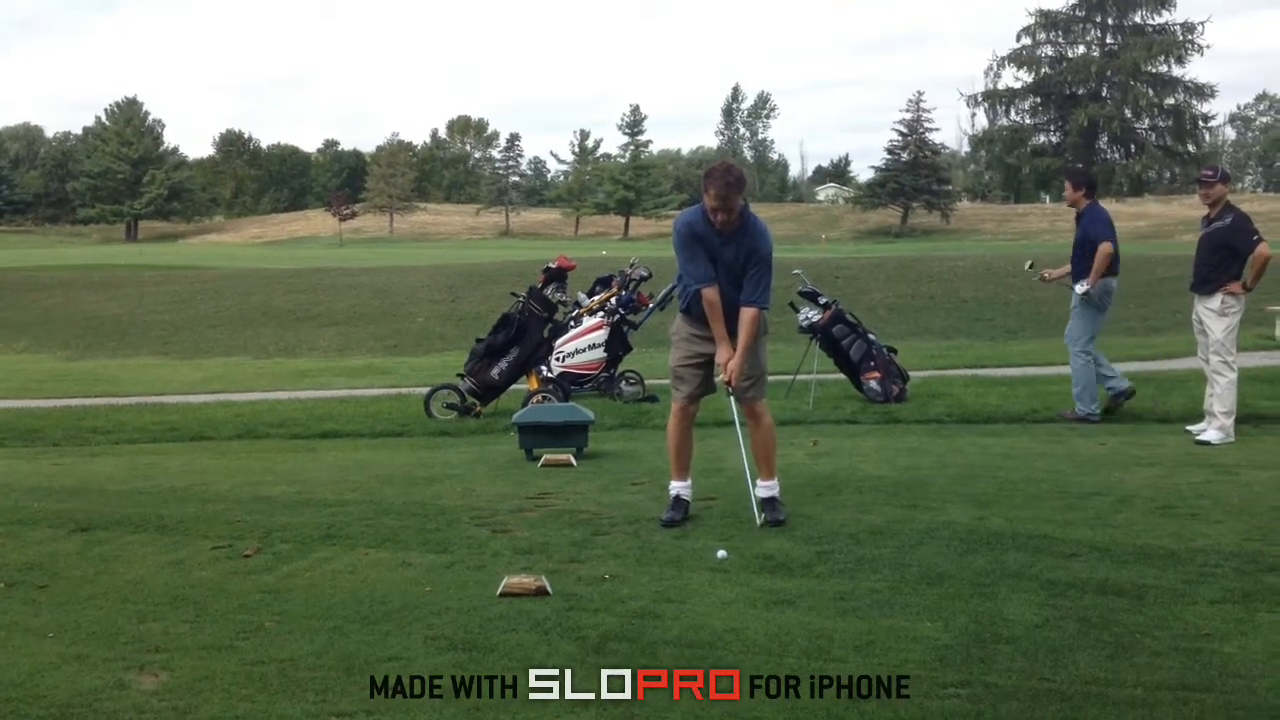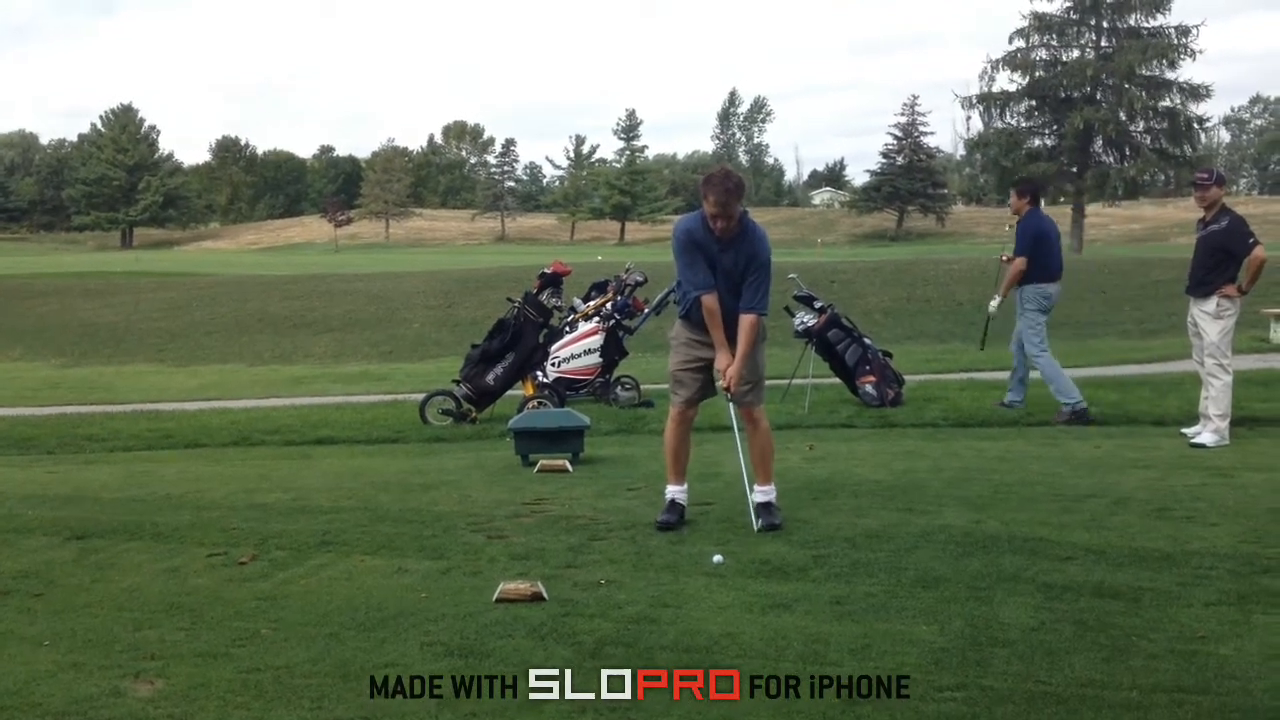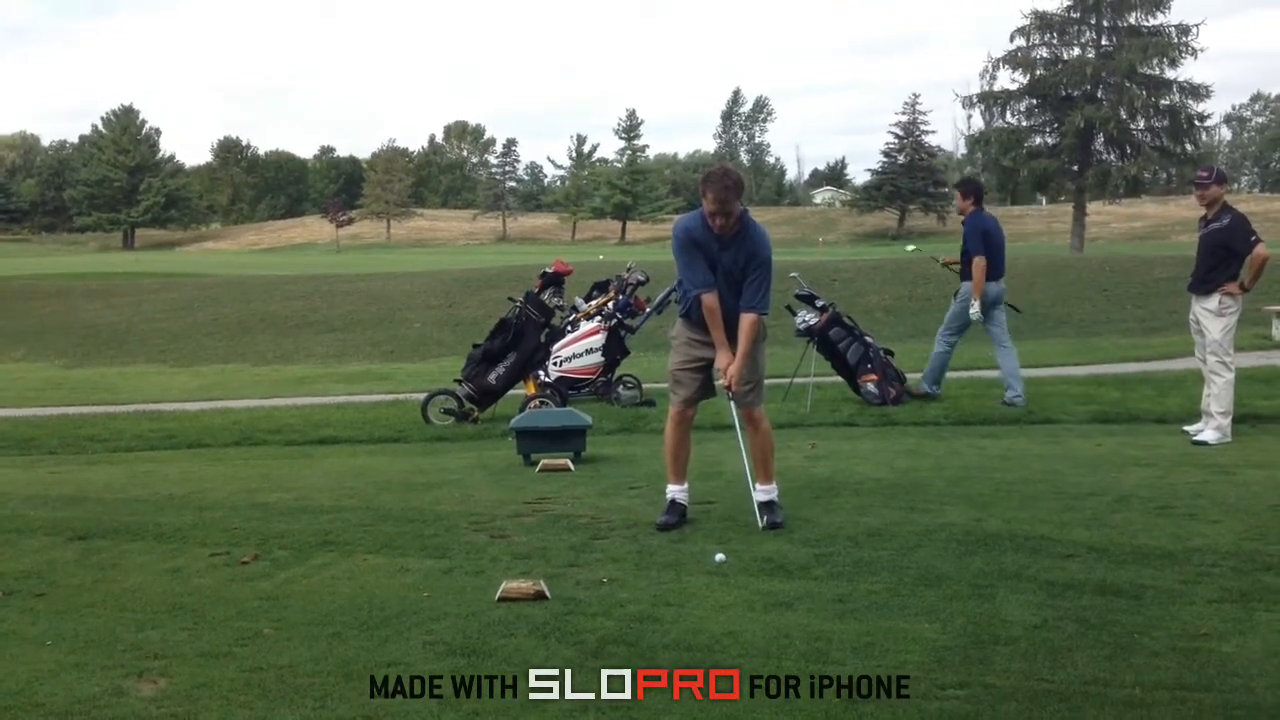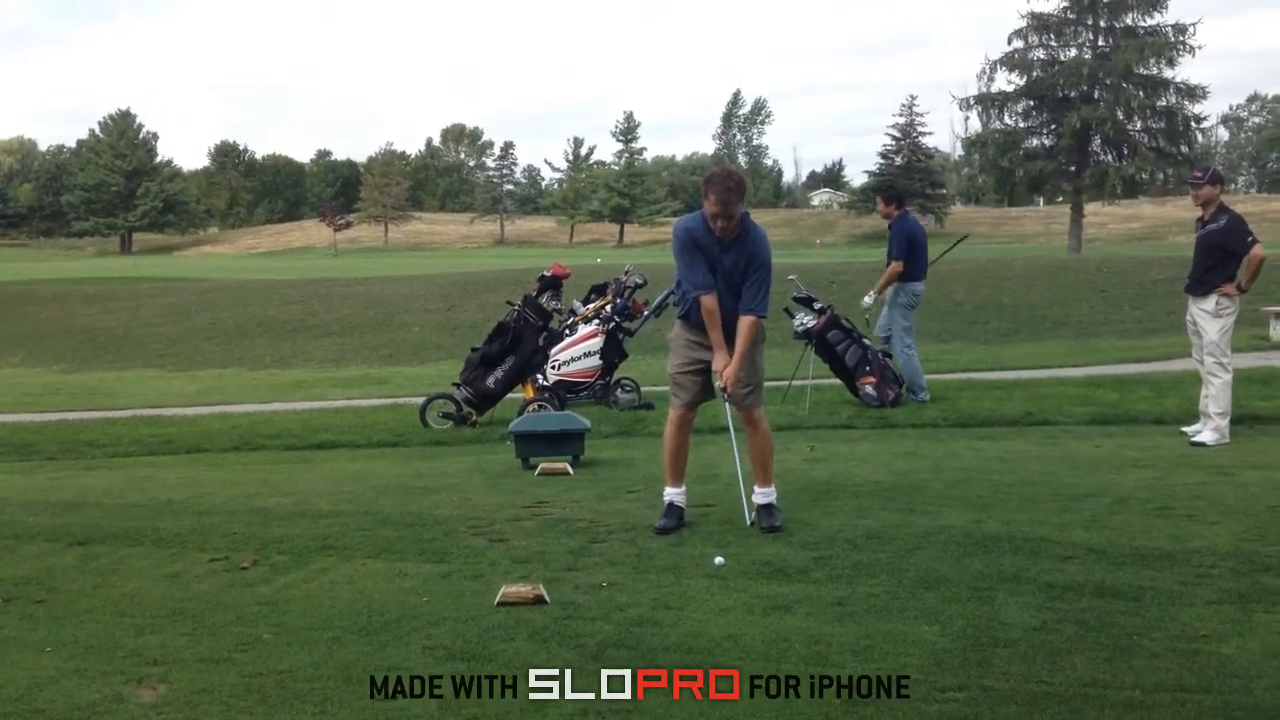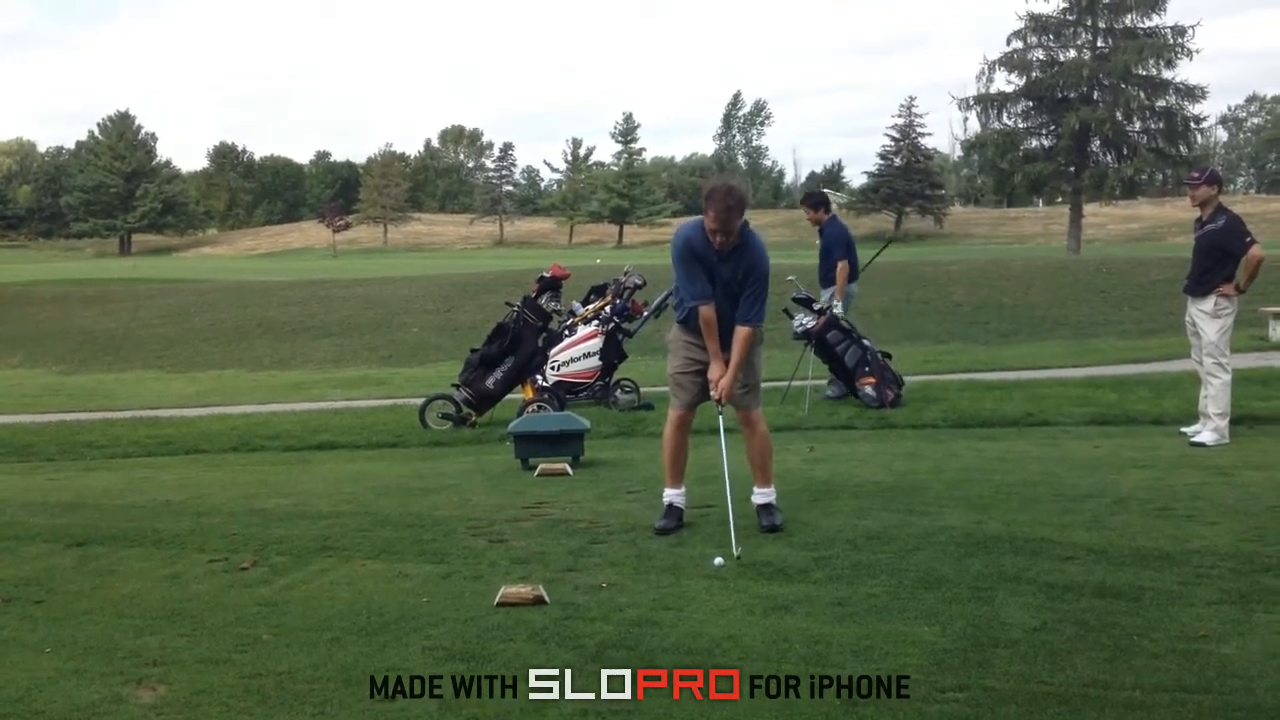
dt=0.5s
person 1, frame 1
left shoulder: (757, 234)
right shoulder: (687, 225)
left elbow: (752, 303)
right elbow: (706, 288)
left wrist: (739, 355)
right wrist: (720, 345)
left hip: (744, 325)
right hip: (694, 325)
left knee: (755, 407)
right knee: (682, 407)
left ankle: (768, 491)
right ankle: (680, 493)
person 1, frame 2
left shoulder: (757, 241)
right shoulder: (686, 231)
left elbow: (752, 309)
right elbow: (705, 295)
left wrist: (738, 361)
right wrist: (720, 351)
left hip: (743, 330)
right hip: (694, 330)
left knee: (753, 412)
right knee: (681, 411)
left ankle: (765, 496)
right ankle: (675, 498)
person 1, frame 3
left shoulder: (757, 239)
right shoulder: (685, 230)
left elbow: (752, 309)
right elbow: (706, 294)
left wrist: (738, 360)
right wrist: (720, 350)
left hip: (743, 330)
right hip: (694, 329)
left knee: (753, 412)
right knee: (680, 411)
left ankle: (767, 495)
right ankle: (676, 497)
person 1, frame 4
left shoulder: (757, 242)
right shoulder: (686, 231)
left elbow: (752, 311)
right elbow: (704, 295)
left wrist: (736, 362)
right wrist: (718, 352)
left hip: (742, 332)
right hip: (693, 331)
left knee: (753, 414)
right knee: (680, 415)
left ankle: (765, 498)
right ankle: (674, 500)
person 1, frame 5
left shoulder: (755, 252)
right shoulder: (685, 240)
left elbow: (747, 322)
right elbow: (703, 305)
left wrist: (731, 373)
right wrist: (714, 361)
left hip: (739, 337)
right hip: (691, 334)
left knee: (751, 415)
right knee: (679, 416)
left ankle: (765, 498)
right ankle: (673, 501)
person 2, frame 1
left shoulder: (1235, 219)
right shoulder: (1206, 220)
left elbow: (1263, 253)
left wrist: (1247, 286)
left hip: (1222, 301)
right hip: (1201, 300)
left knee: (1222, 363)
right knee: (1209, 363)
left ankle: (1223, 427)
right ankle: (1211, 420)
person 2, frame 2
left shoulder: (1231, 222)
right shoulder: (1202, 223)
left elbow: (1258, 255)
left wrist: (1242, 288)
left hip: (1217, 304)
right hip: (1197, 302)
left knee: (1217, 366)
right knee: (1204, 366)
left ankle: (1218, 430)
right ankle: (1206, 423)
person 2, frame 3
left shoulder: (1233, 220)
right shoulder: (1204, 221)
left elbow: (1261, 253)
left wrist: (1245, 286)
right wrist: (1196, 279)
left hip: (1220, 302)
right hip: (1199, 300)
left knee: (1219, 363)
right knee: (1206, 363)
left ankle: (1220, 427)
right ankle: (1208, 420)
person 2, frame 4
left shoulder: (1229, 221)
right shoulder: (1202, 222)
left elbow: (1257, 254)
left wrist: (1241, 287)
right wrist: (1194, 281)
left hip: (1217, 303)
right hip: (1196, 301)
left knee: (1217, 364)
right knee: (1204, 364)
left ankle: (1218, 428)
right ankle: (1206, 421)
person 2, frame 5
left shoulder: (1227, 222)
right shoulder: (1200, 222)
left elbow: (1256, 254)
left wrist: (1240, 287)
right wrist: (1192, 281)
left hip: (1215, 303)
right hip: (1195, 302)
left knee: (1215, 365)
right knee: (1203, 365)
left ankle: (1218, 429)
right ankle: (1206, 422)
person 3, frame 1
left shoulder: (1094, 216)
right shoulder: (1089, 215)
left elbow: (1106, 250)
left wrist: (1090, 282)
right wrist: (1058, 273)
left hip: (1095, 287)
right hip: (1094, 286)
left knee: (1080, 349)
right knee: (1080, 344)
left ankle: (1087, 409)
right ankle: (1118, 386)
person 3, frame 2
left shoulder: (1027, 224)
right shoulder: (1046, 221)
left elbow: (1021, 266)
left wrist: (999, 295)
right wrist: (1014, 258)
left hip: (1034, 291)
right hip: (1048, 287)
left knee: (1037, 352)
right knee: (1020, 345)
left ankle: (1074, 404)
right ankle: (1014, 397)
person 3, frame 3
left shoulder: (973, 225)
right shoulder: (991, 221)
left elbow: (979, 263)
left wrist: (975, 301)
right wrist: (954, 261)
left hip: (976, 288)
right hip: (996, 287)
left knee: (946, 338)
right knee: (1002, 343)
left ankle: (929, 387)
right ankle: (1015, 395)
person 3, frame 4
left shoulder: (900, 228)
right shoulder: (912, 223)
left elbow: (897, 267)
left wrist: (874, 293)
left hip: (904, 288)
right hip: (910, 285)
left knee: (903, 344)
right knee: (884, 335)
left ankle: (919, 393)
person 3, frame 5
left shoulder: (834, 231)
right shoulder: (831, 228)
left elbow: (843, 267)
left wrist: (838, 301)
left hip: (838, 290)
right hip: (834, 290)
left ankle: (846, 383)
right ankle: (838, 386)
